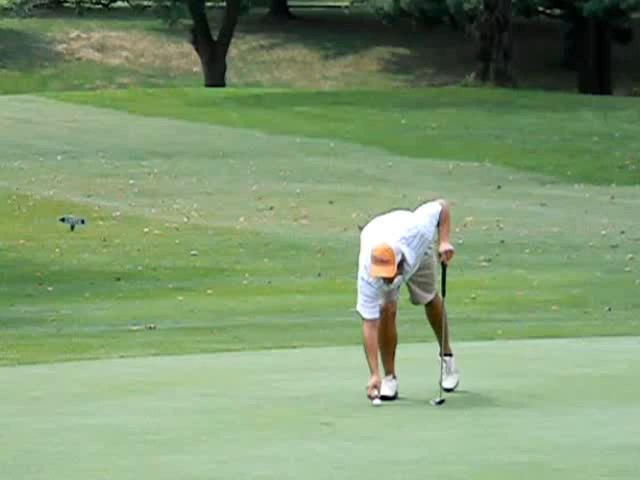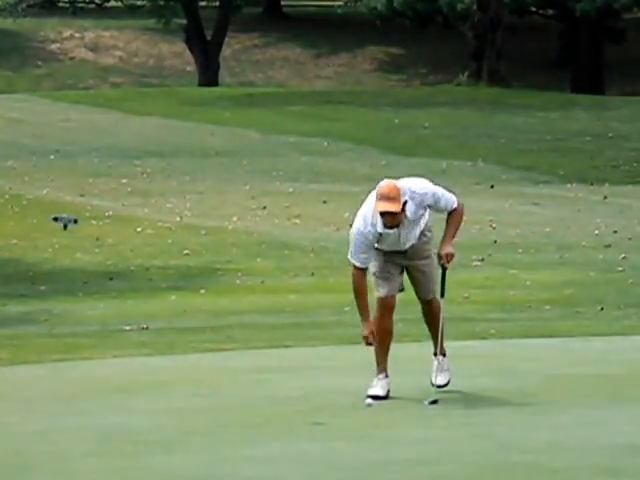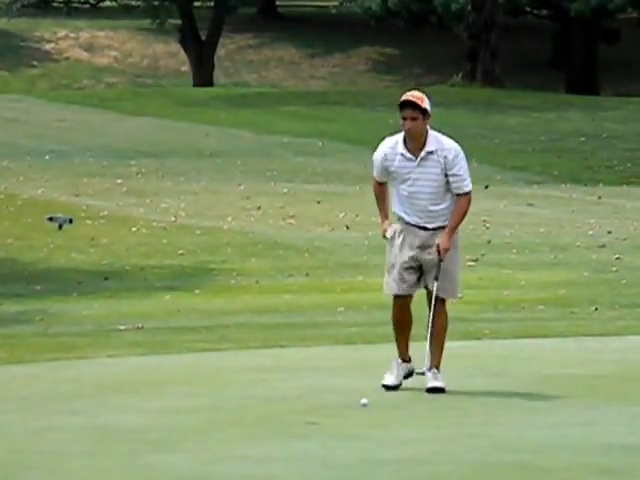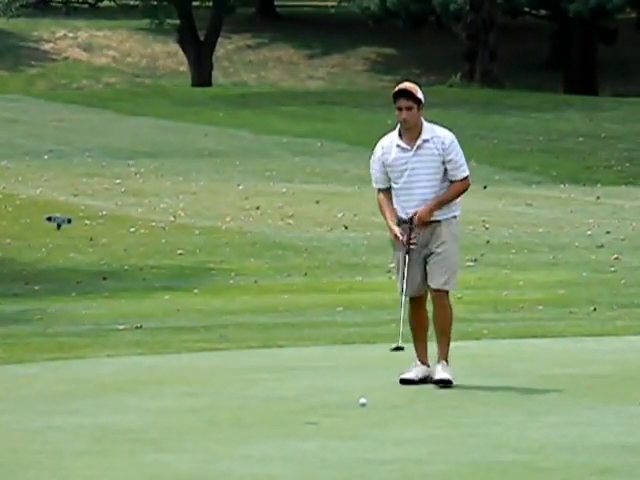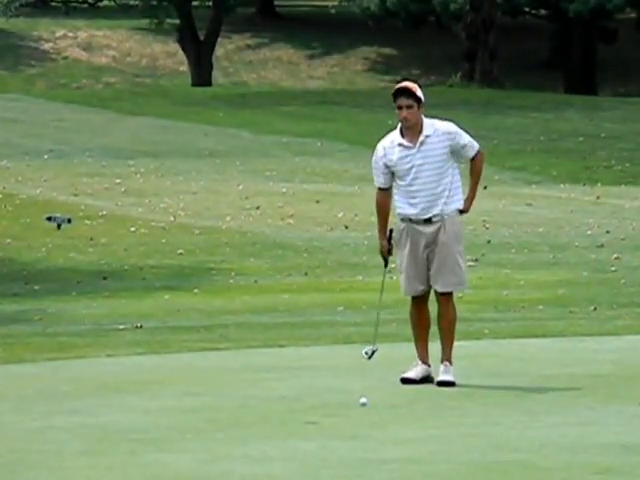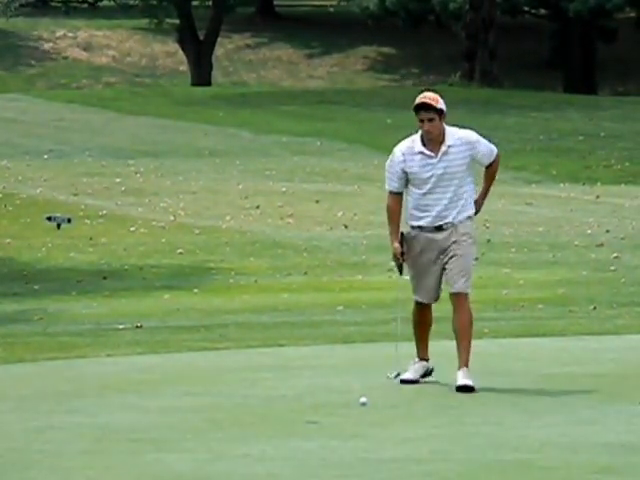
dt=0.7s
person 1, frame 1
left shoulder: (416, 232)
right shoulder: (368, 274)
left elbow: (442, 205)
right elbow: (370, 325)
left wrist: (444, 241)
right wrist: (374, 374)
left hip: (418, 247)
left knee: (431, 300)
right knee: (387, 310)
left ankle: (447, 356)
right ankle: (389, 377)
person 1, frame 2
left shoulder: (421, 192)
right shoulder: (364, 227)
left elbow: (457, 207)
right elbow: (358, 271)
left wrist: (447, 243)
right wrist: (365, 321)
left hip: (418, 239)
right hip: (382, 249)
left knee: (428, 298)
right knee: (385, 302)
left ankle: (440, 355)
right ankle: (381, 375)
person 1, frame 3
left shoulder: (449, 150)
right shoulder: (387, 150)
left elbow: (464, 195)
right elbow: (379, 182)
left wrist: (448, 235)
right wrist: (384, 218)
left hip: (441, 234)
right hip: (405, 231)
left knee: (437, 301)
right knee: (400, 297)
left ankle: (434, 370)
right ankle: (402, 362)
person 1, frame 4
left shoulder: (444, 139)
right shoulder: (384, 148)
left elbow: (462, 181)
right elbow: (383, 192)
left wrist: (432, 206)
right wrist: (393, 226)
left hip: (441, 225)
right hip: (407, 230)
left knee: (440, 292)
right knee: (415, 297)
left ankle: (443, 363)
right ankle: (422, 364)
person 1, frame 5
left shoulder: (447, 132)
right shoulder: (385, 148)
left elbow: (476, 154)
right elbow: (383, 192)
left wrist: (471, 196)
right wrist: (382, 235)
left hip: (445, 222)
right hip: (410, 227)
left knee: (444, 294)
right knee: (417, 296)
left ankle: (446, 363)
right ankle: (423, 364)
person 1, frame 6
left shoulder: (467, 141)
right shoulder: (402, 153)
left elbow: (493, 157)
right elbow: (394, 197)
left wrist: (482, 197)
right wrist: (394, 239)
left hip: (458, 228)
right hip: (421, 233)
left knee: (460, 295)
right knee: (423, 300)
left ankle: (463, 369)
right ankle: (422, 361)
